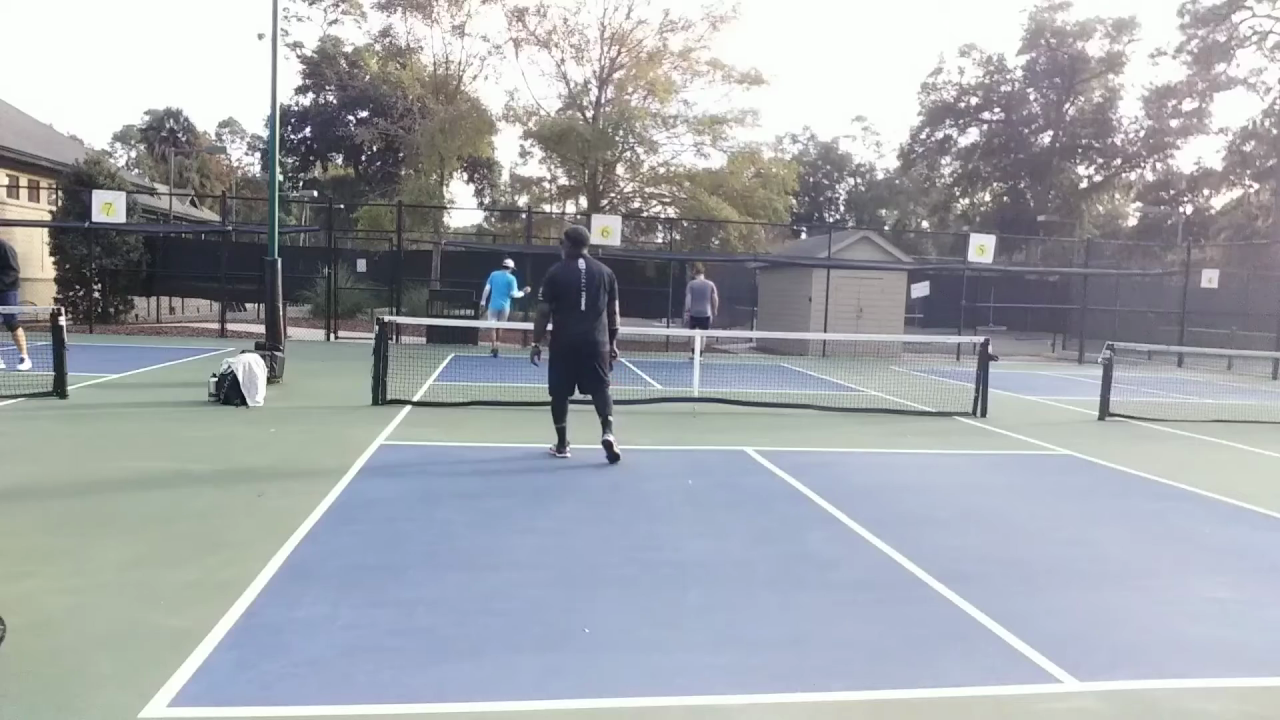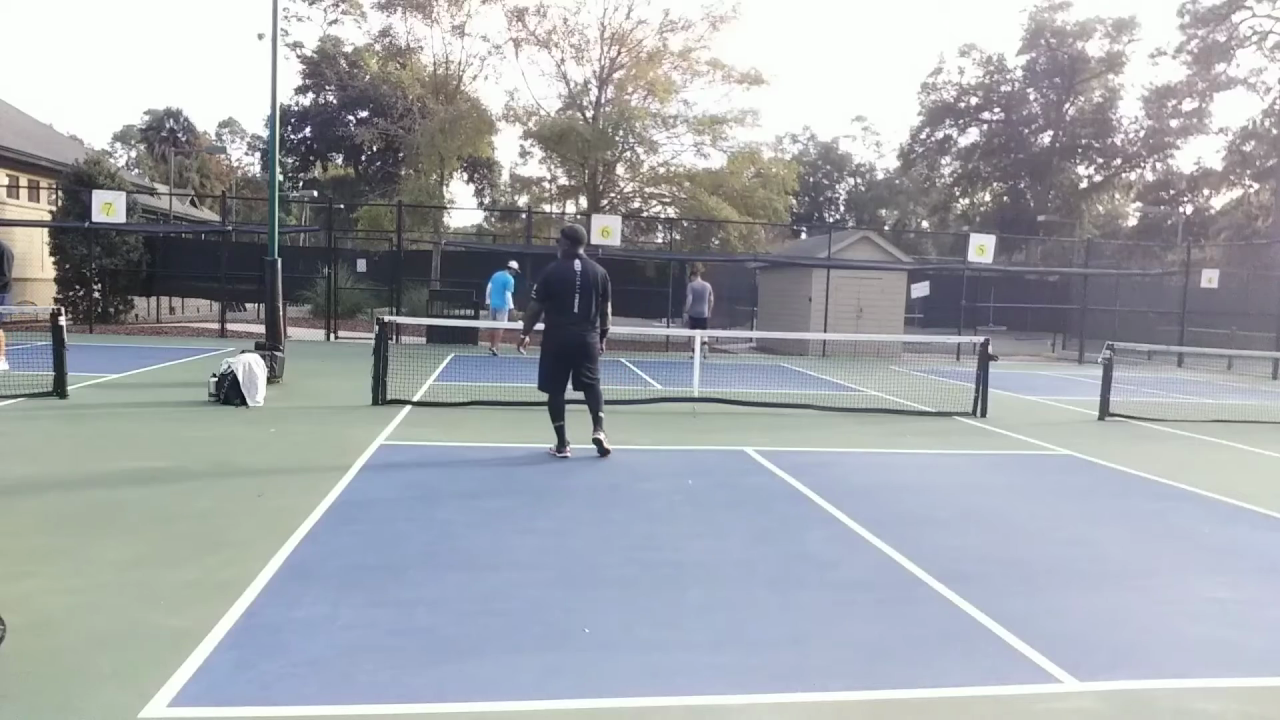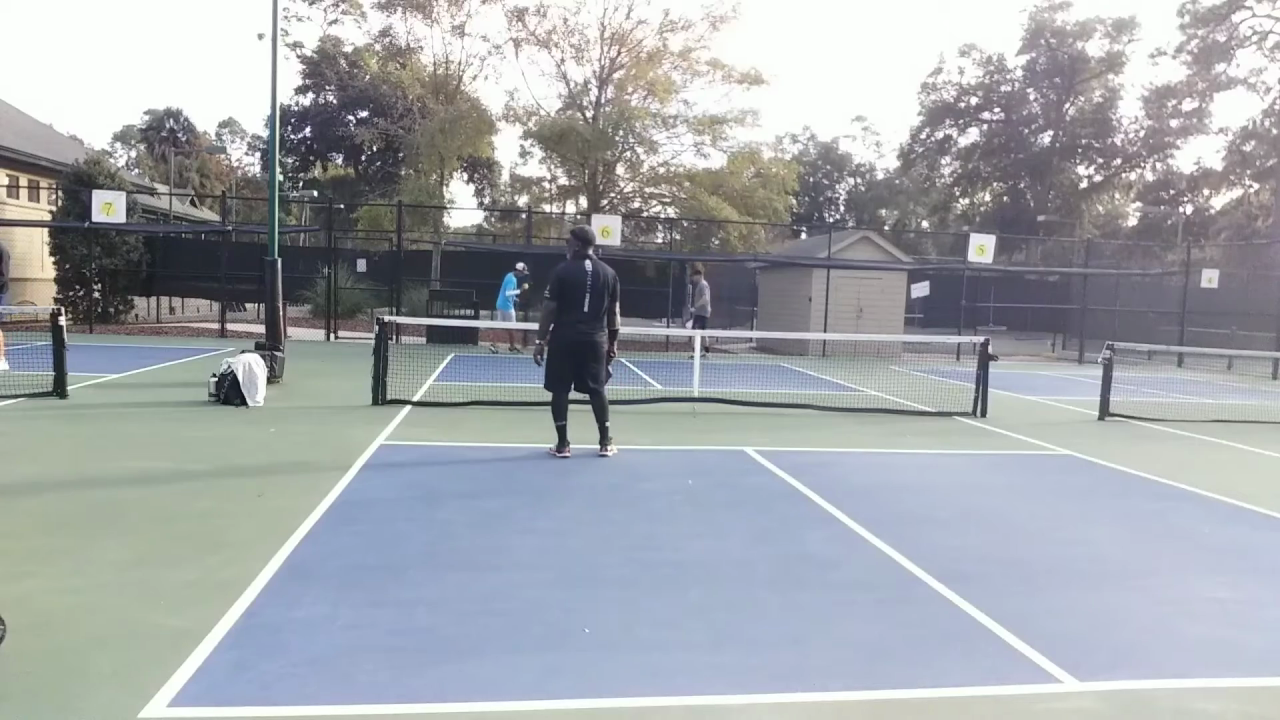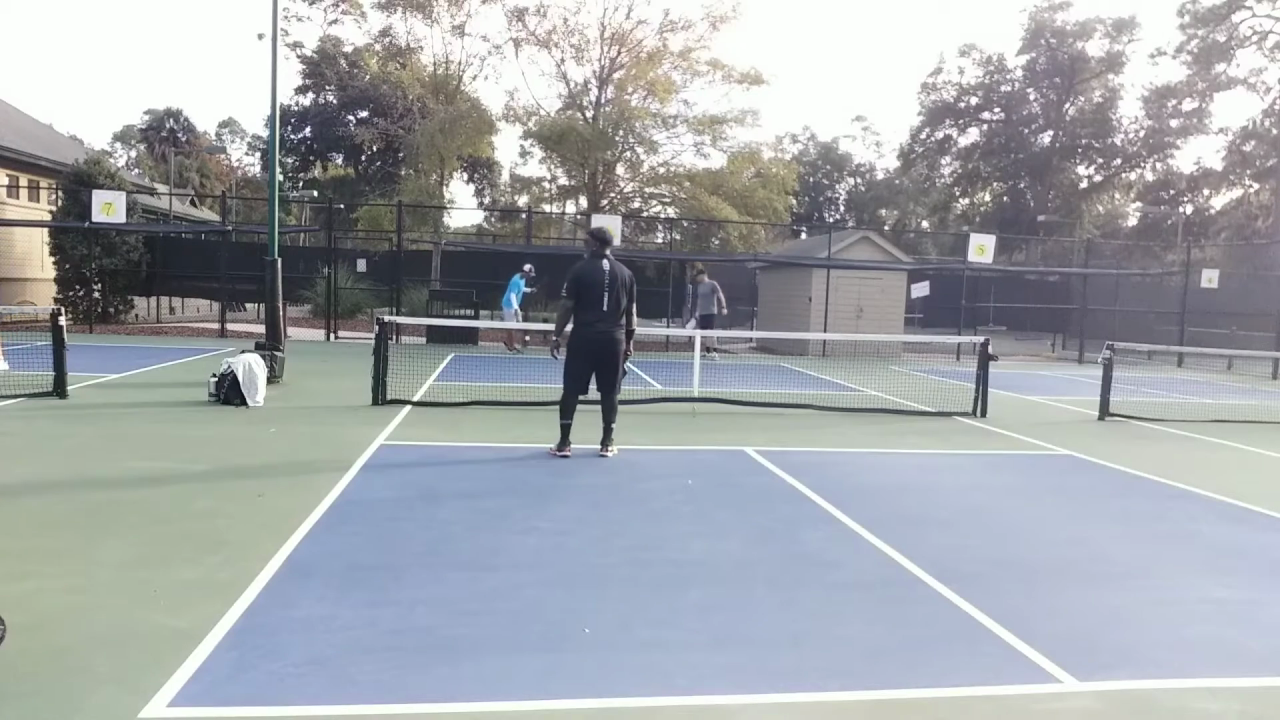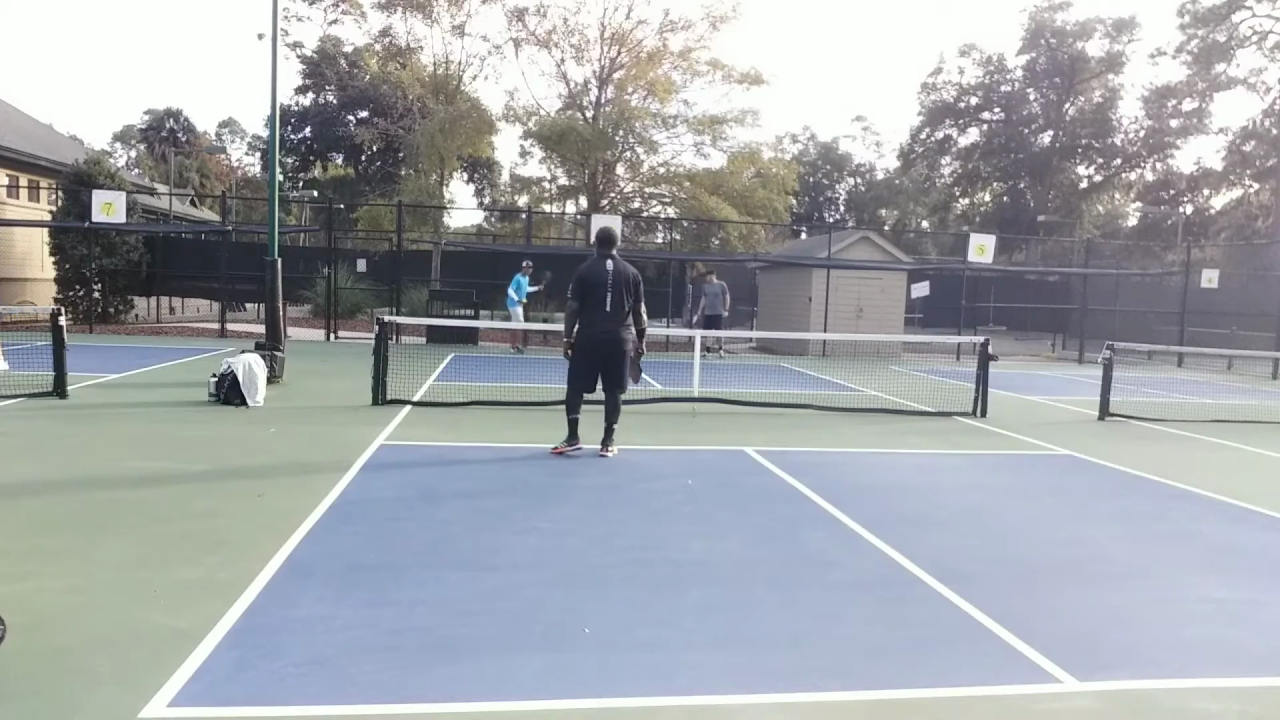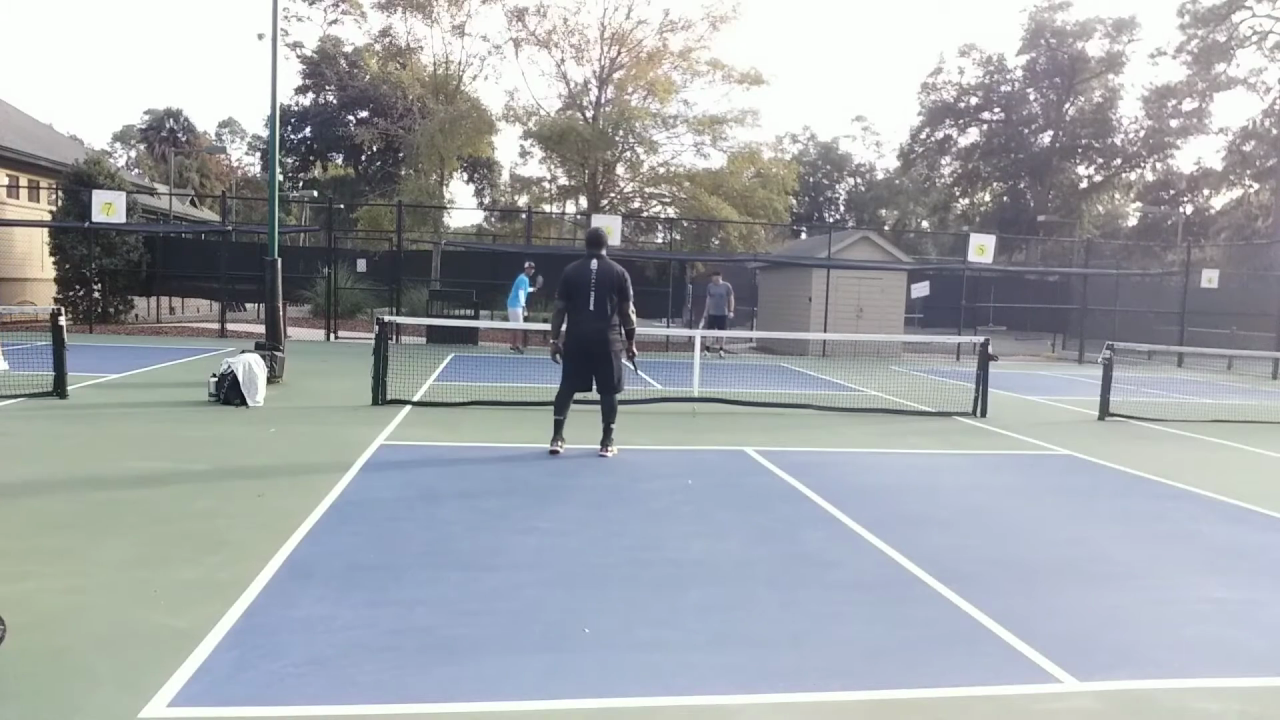
dt=0.4s
person 1, frame 1
left shoulder: (556, 272)
right shoulder: (605, 272)
left elbow: (543, 311)
right elbow: (613, 311)
left wrist: (536, 342)
right wrist: (612, 341)
left hip: (564, 342)
right hip: (596, 341)
left knee: (560, 393)
right knee: (601, 389)
left ankle: (562, 444)
right ankle: (607, 434)
person 1, frame 2
left shoulder: (552, 271)
right shoulder: (599, 272)
left elbow: (535, 308)
right elbow: (606, 311)
left wrist: (524, 334)
right wrist: (602, 338)
left hip: (556, 341)
right hip: (587, 340)
left knee: (556, 391)
right knee: (591, 385)
left ankle: (562, 444)
right ankle: (598, 431)
person 1, frame 3
left shoulder: (563, 271)
right shoulder: (609, 273)
left elbow: (549, 309)
right elbow: (614, 312)
left wrist: (540, 340)
right wrist: (612, 342)
left hip: (564, 340)
right hip: (595, 340)
left knee: (560, 390)
right knee: (597, 390)
left ankle: (562, 444)
right ankle: (605, 442)
person 1, frame 4
left shoulder: (580, 269)
right shoulder: (625, 273)
left elbow: (566, 307)
right elbow: (631, 312)
left wrist: (556, 336)
right wrist: (628, 341)
left hip: (583, 338)
right hip: (613, 340)
left knee: (571, 390)
right knee: (610, 392)
left ankle: (564, 443)
right ankle: (607, 443)
person 1, frame 5
left shoulder: (584, 270)
right shoulder: (631, 273)
left elbow: (572, 308)
right elbow: (639, 311)
left wrist: (568, 337)
right wrist: (640, 339)
left hip: (588, 339)
right hip: (619, 340)
left knee: (575, 387)
right knee: (613, 391)
left ankle: (573, 437)
right ankle: (607, 443)
person 1, frame 6
left shoulder: (571, 271)
right shoulder: (619, 272)
left elbow: (559, 309)
right elbow: (627, 311)
left wrist: (555, 339)
right wrist: (630, 342)
left hip: (576, 339)
right hip: (607, 340)
left knee: (566, 388)
right knee: (608, 391)
left ankle: (557, 439)
right ankle: (607, 443)
